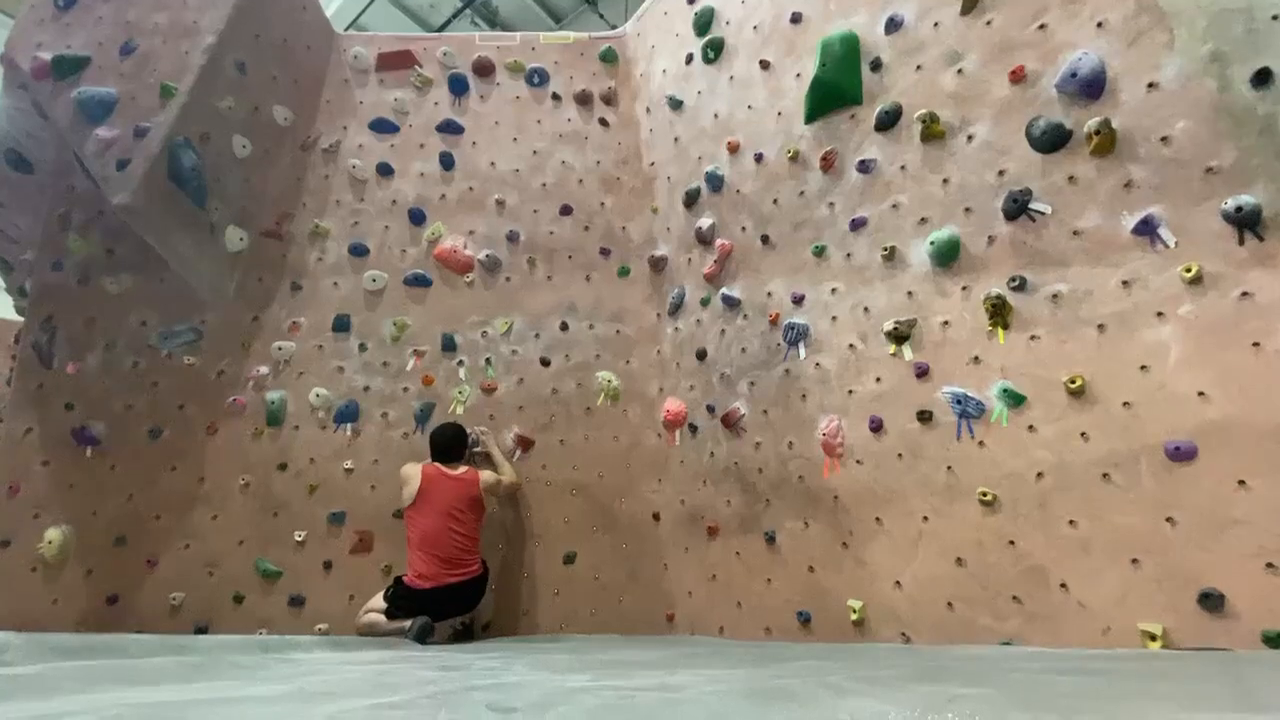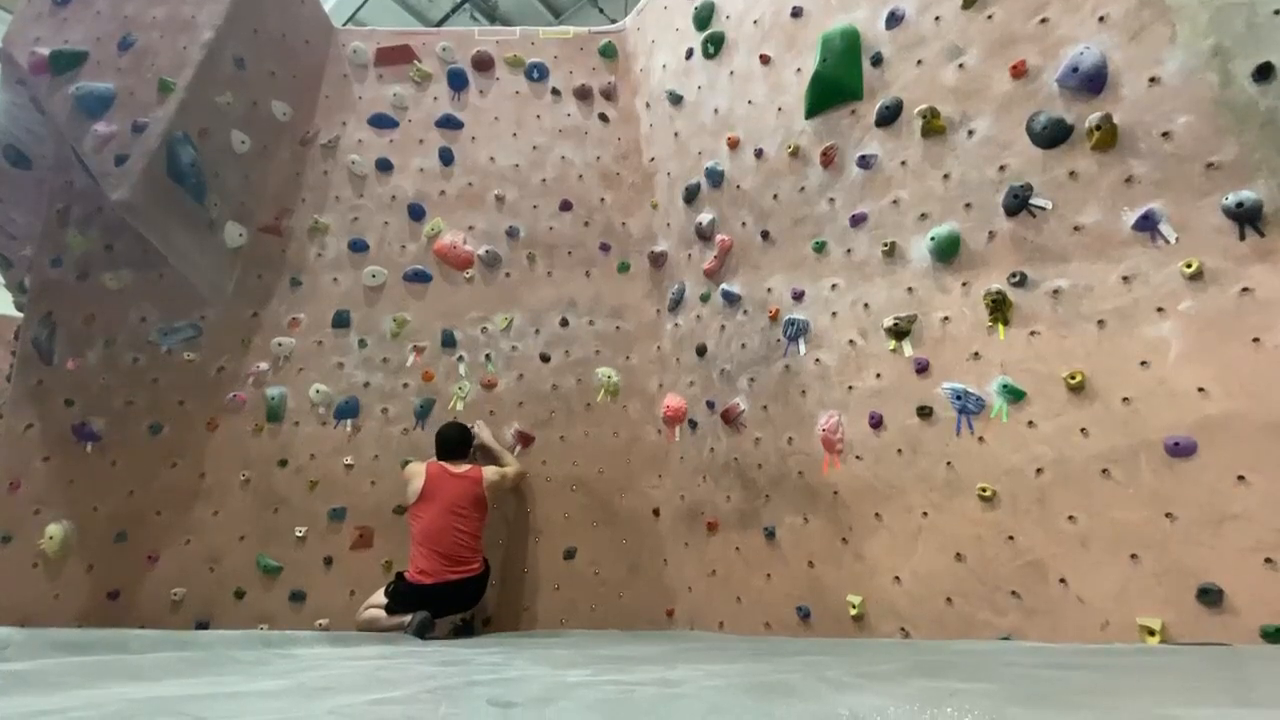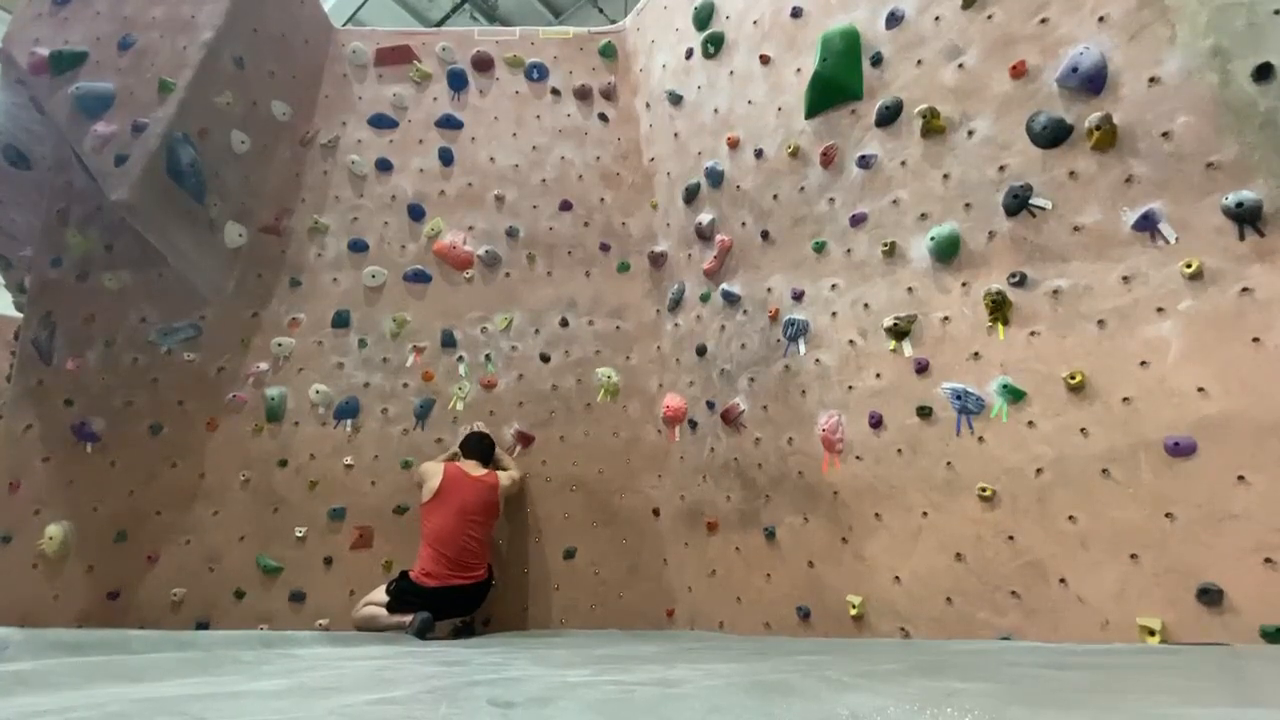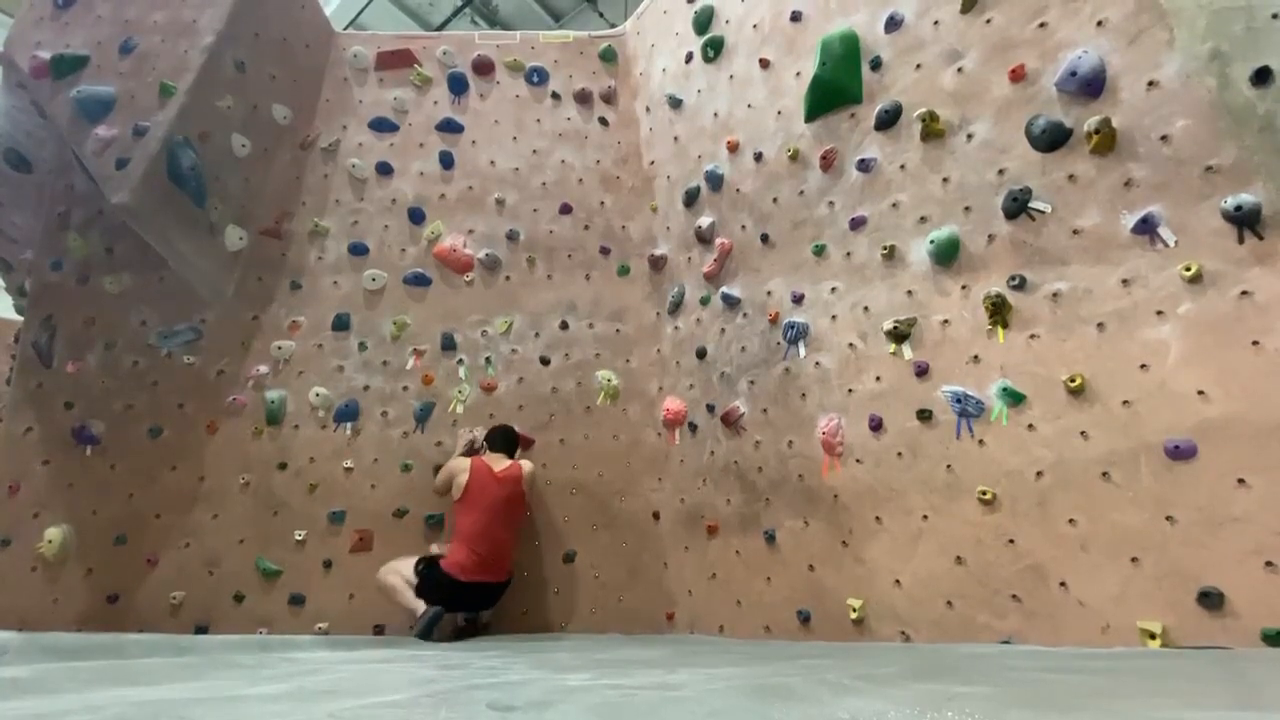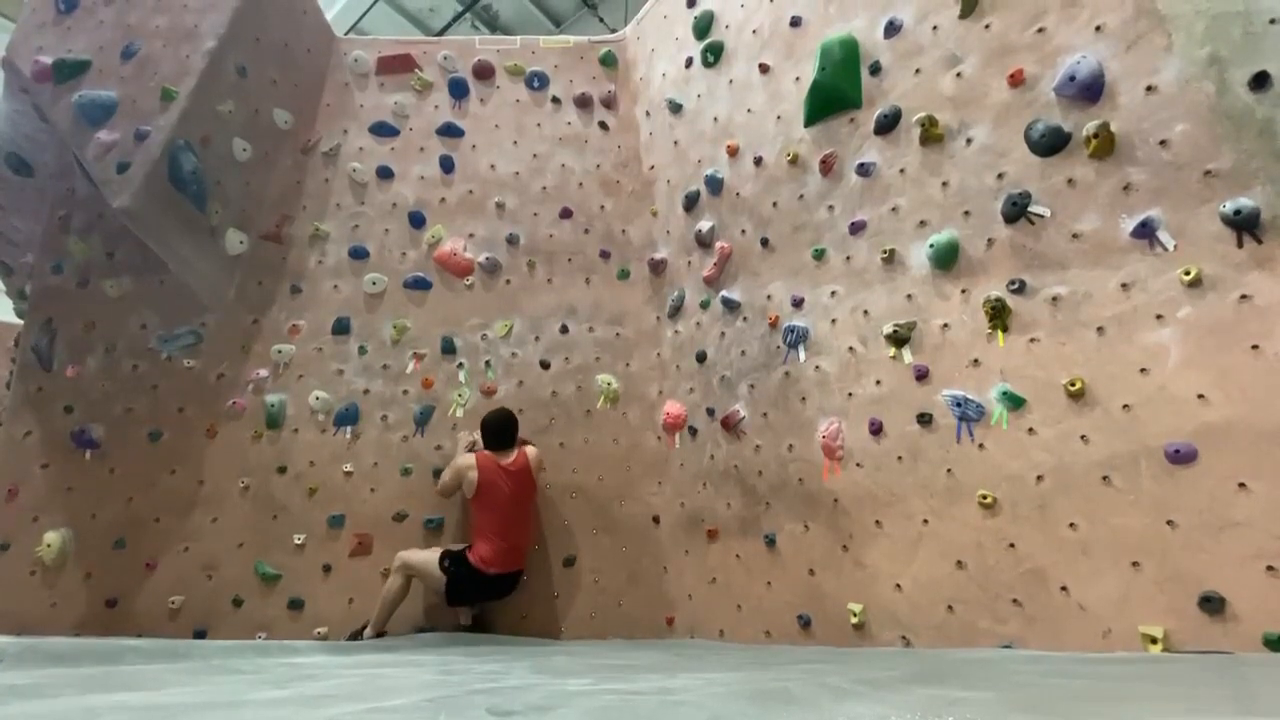
dt=1s
person 1, frame 1
left shoulder: (411, 474)
right shoulder: (482, 480)
right elbow: (513, 482)
left wrist: (443, 450)
right wrist: (492, 448)
left hip: (424, 592)
right hip: (471, 589)
left knee: (363, 621)
left ankle: (411, 625)
right ankle: (462, 621)
person 1, frame 2
left shoulder: (415, 472)
right shoulder: (485, 477)
right elbow: (517, 470)
left wrist: (451, 447)
right wrist: (488, 441)
left hip: (424, 588)
right hip: (471, 588)
left knee: (364, 617)
left ankle: (410, 620)
person 1, frame 3
left shoulder: (433, 472)
right shoulder: (500, 483)
right elbow: (515, 472)
left wrist: (455, 449)
right wrist: (488, 444)
left hip: (428, 589)
right hip: (474, 593)
left knee: (360, 615)
left ankle: (410, 620)
right ankle: (461, 621)
person 1, frame 4
left shoulder: (462, 467)
right shoulder: (526, 471)
left elbow: (439, 487)
left wrist: (460, 450)
left hip: (457, 581)
right hip: (495, 588)
left knee: (388, 572)
right knee: (438, 550)
left ankle: (423, 610)
right ankle: (469, 621)
person 1, frame 5
left shoulder: (469, 464)
right shoulder: (532, 457)
left elbow: (443, 489)
left hip: (482, 575)
right hip: (511, 577)
left knee: (403, 561)
right knee: (433, 556)
left ankle: (371, 634)
right ankle: (469, 622)
